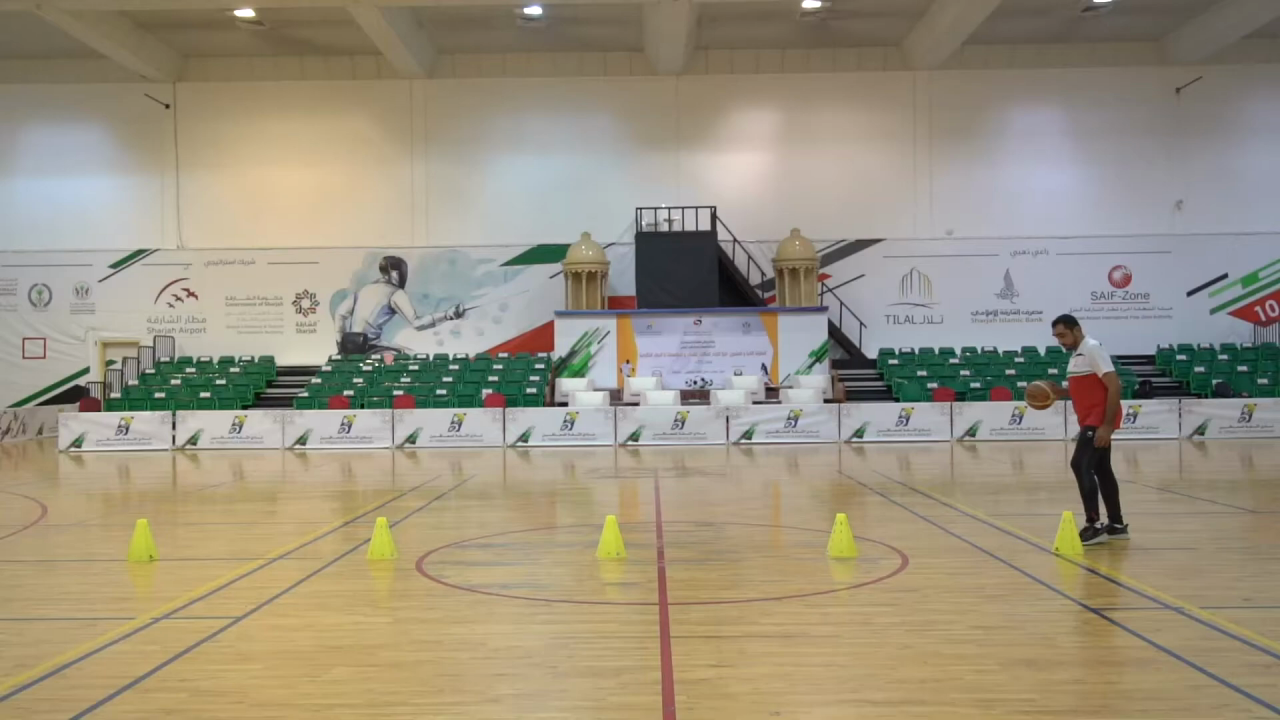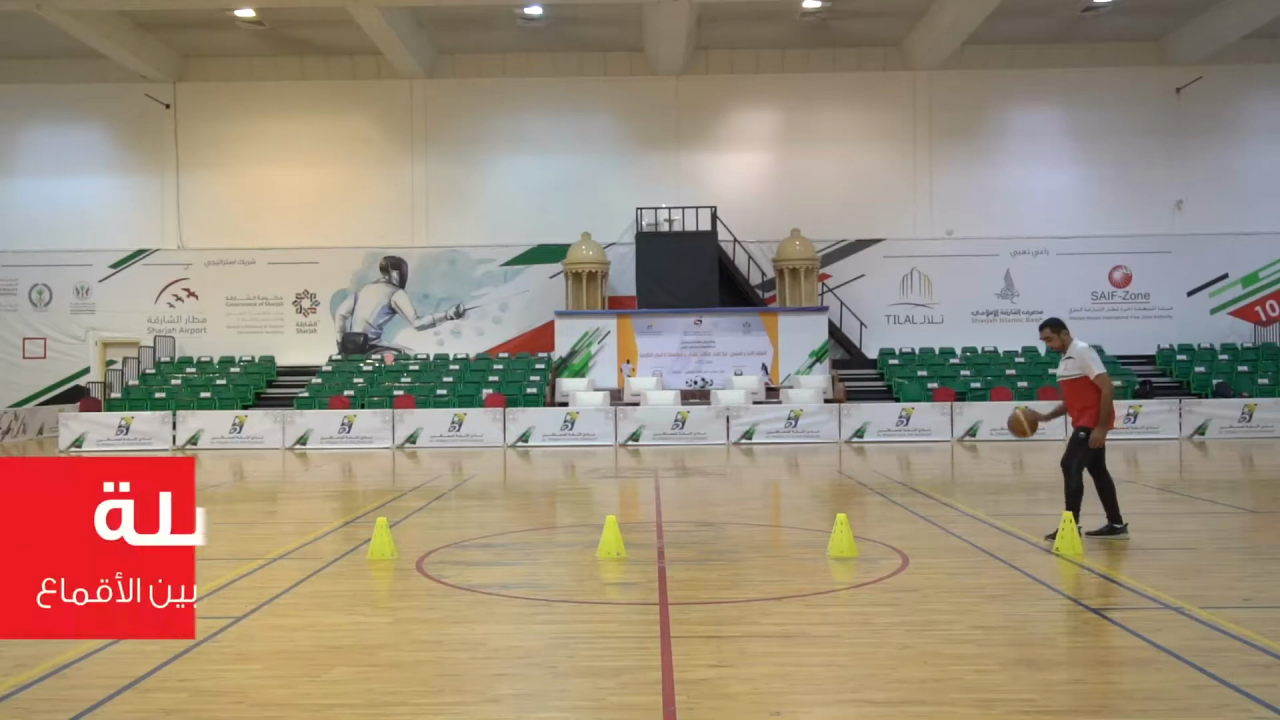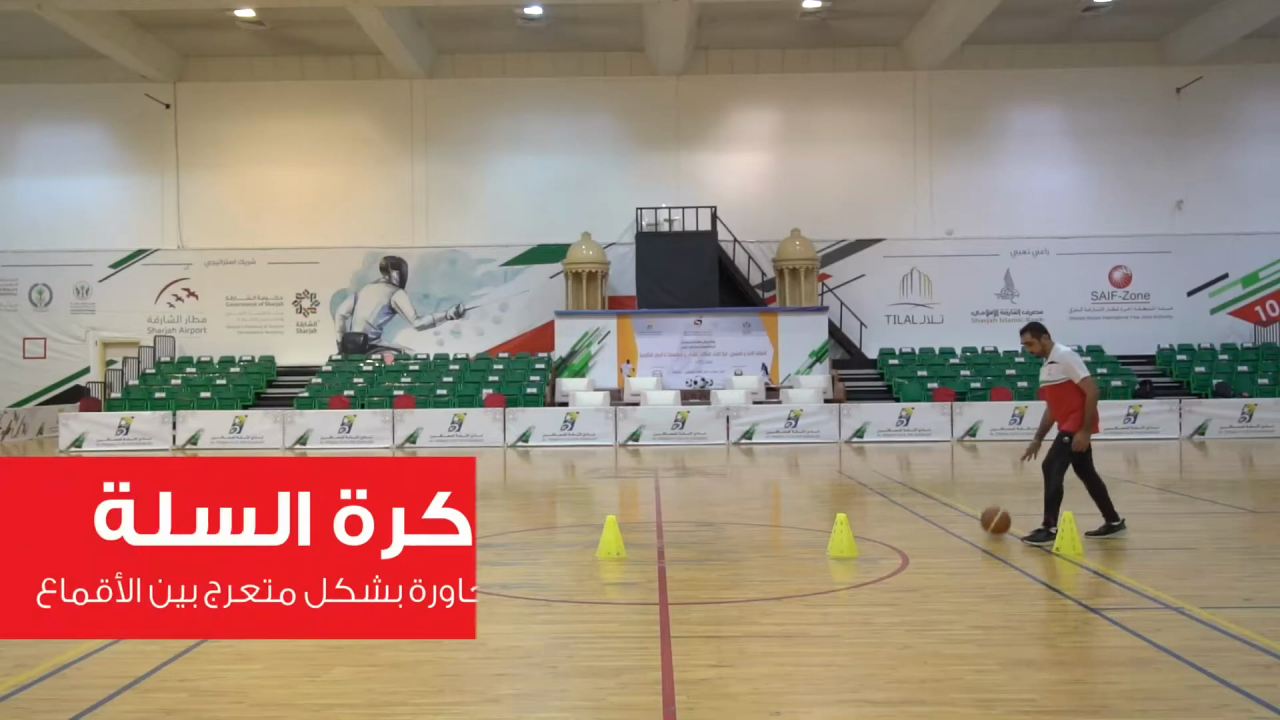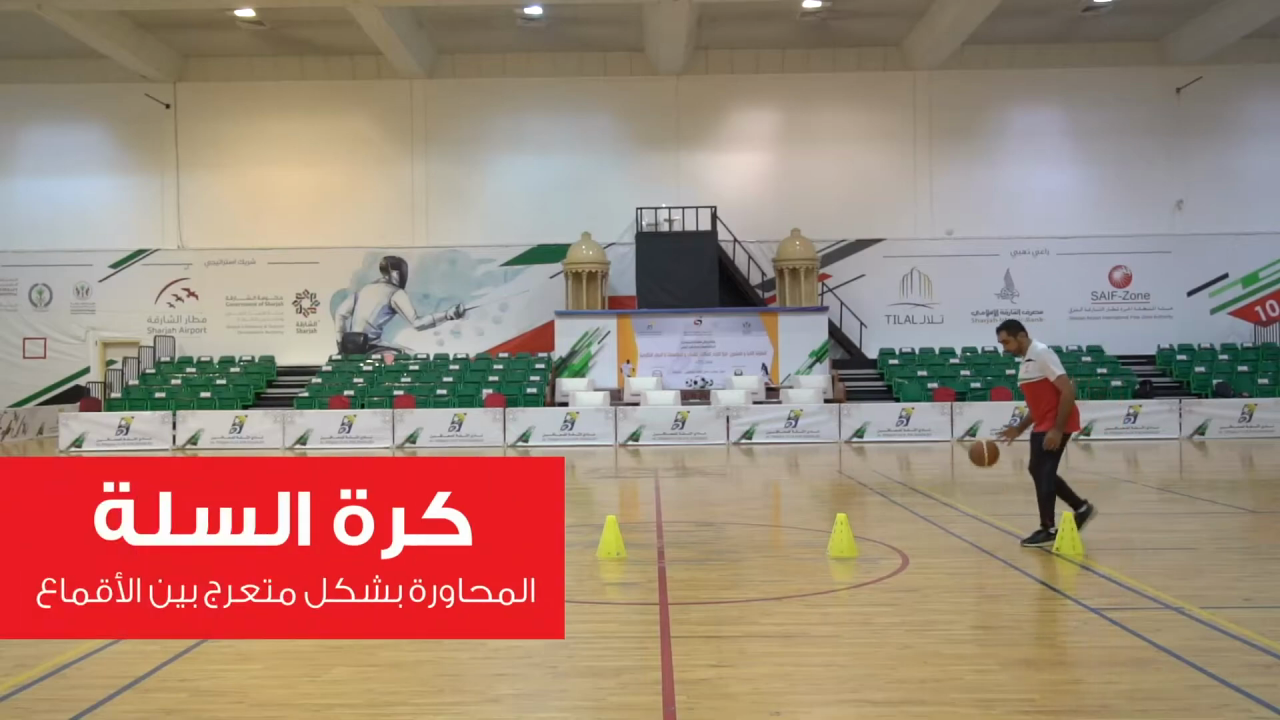
dt=0.2s
person 1, frame 1
left shoulder: (1093, 349)
right shoulder: (1076, 355)
left elbow: (1114, 387)
left wrist: (1107, 425)
right wrist: (1060, 391)
left hip: (1099, 422)
right hip: (1090, 422)
left knee: (1080, 466)
right knee: (1102, 470)
left ankle: (1094, 526)
right ankle: (1117, 524)
person 1, frame 2
left shoulder: (1083, 352)
right shoulder: (1066, 359)
left elbow: (1107, 388)
left wrist: (1101, 427)
right wrist: (1047, 416)
left hip: (1092, 423)
right hip: (1084, 423)
left knee: (1070, 465)
right knee: (1097, 470)
right ankle: (1116, 525)
person 1, frame 3
left shoulder: (1066, 356)
right shoulder: (1046, 365)
left elbow: (1092, 392)
right elbow: (1053, 406)
left wrist: (1085, 431)
right wrist: (1037, 440)
left hip: (1077, 426)
right hip: (1068, 425)
left knee: (1051, 468)
right knee: (1085, 472)
left ankle: (1049, 529)
right ankle: (1113, 522)
person 1, frame 4
left shoulder: (1042, 354)
right shoulder: (1026, 362)
left elbow: (1068, 390)
left wrist: (1057, 429)
right wrist: (1020, 429)
left hip: (1056, 425)
right hip: (1043, 425)
left knee: (1043, 473)
right knee: (1039, 470)
left ankle: (1048, 530)
right ankle: (1080, 507)
